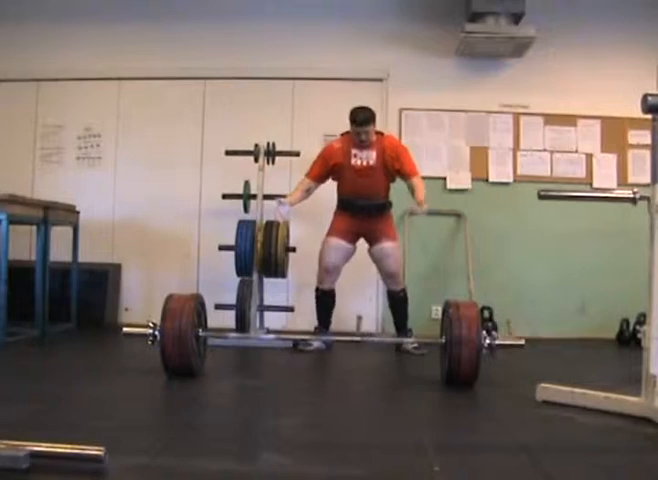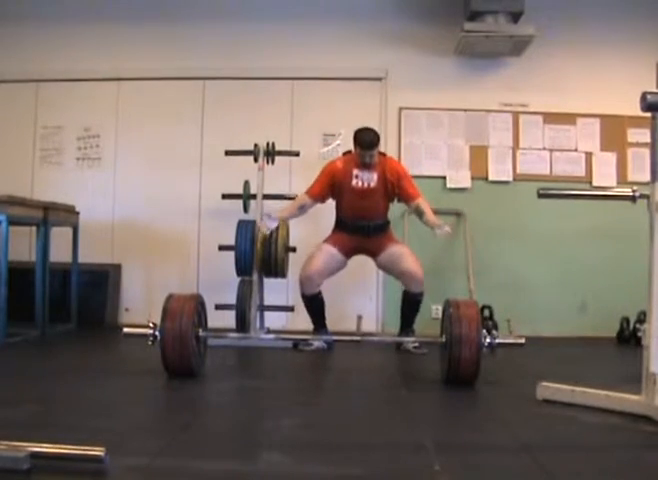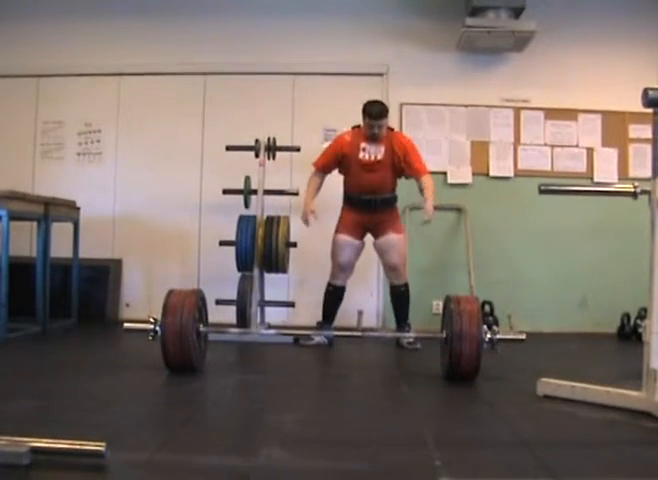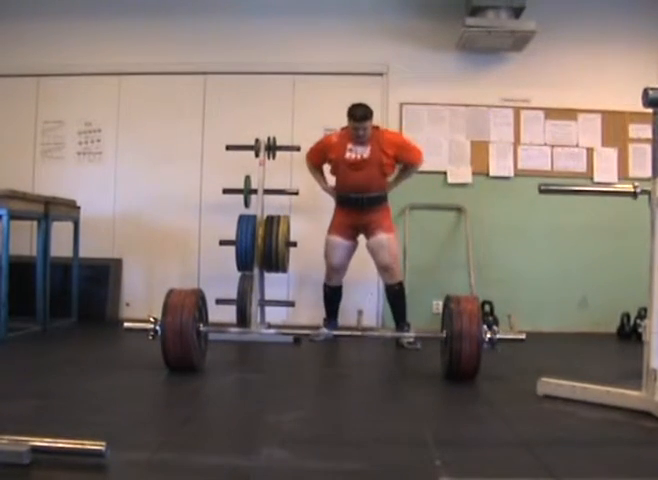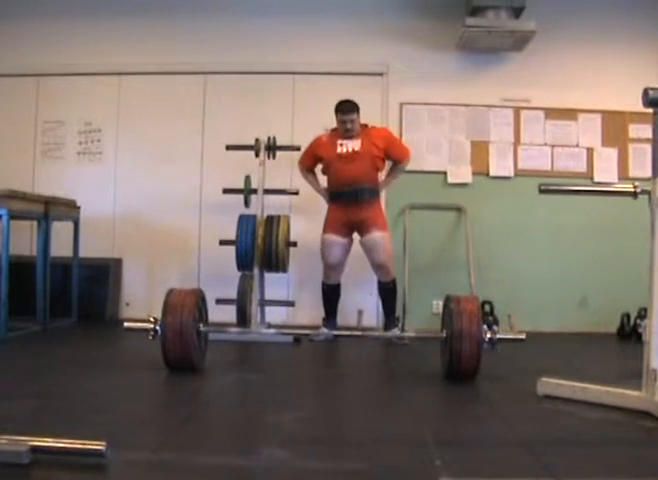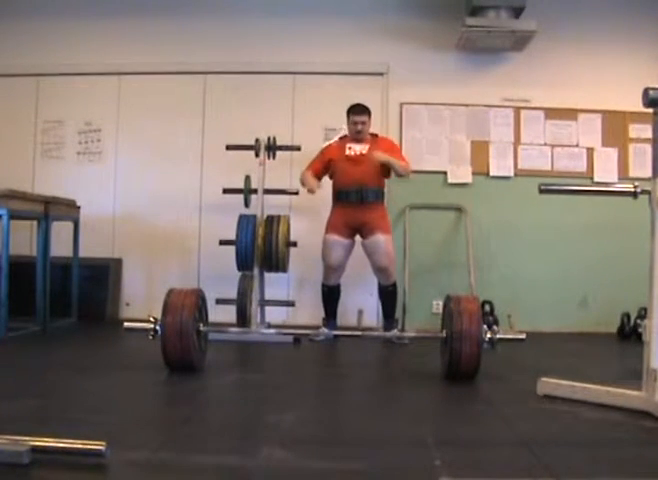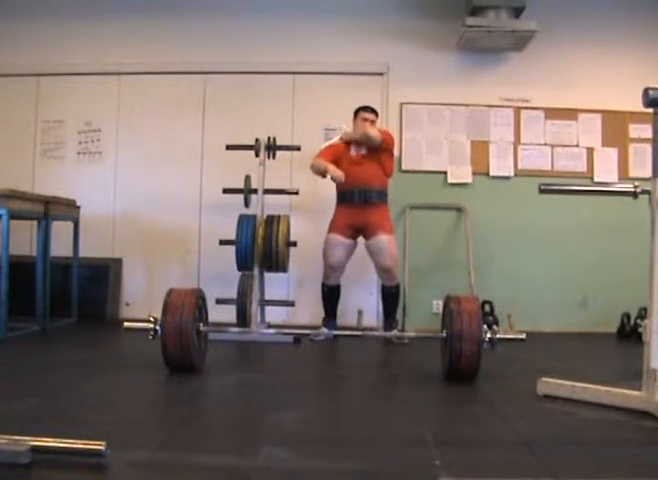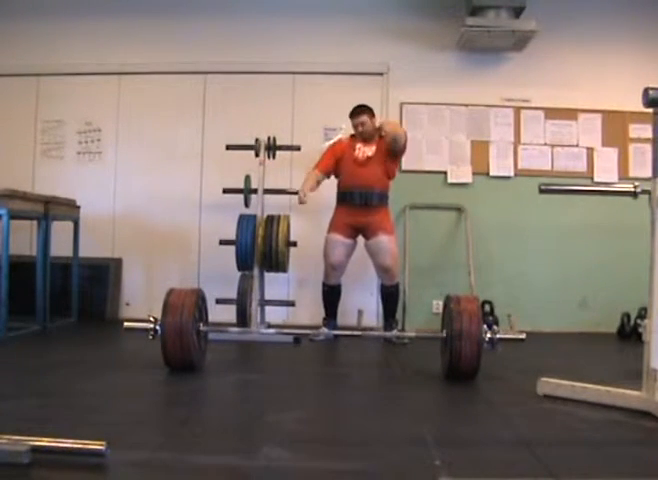
dt=0.5s
person 1, frame 1
left shoulder: (392, 146)
right shoulder: (335, 149)
left elbow: (413, 178)
right elbow: (311, 181)
left wrist: (420, 199)
right wrist: (289, 202)
left hip: (380, 218)
right hip: (346, 216)
left knee: (394, 276)
right knee: (327, 273)
left ankle: (404, 336)
right ankle: (322, 334)
person 1, frame 2
left shoulder: (393, 168)
right shoulder: (337, 168)
left elbow: (416, 201)
right elbow: (308, 199)
left wrist: (434, 223)
right wrist: (279, 218)
left hip: (380, 236)
right hip: (344, 234)
left knee: (415, 277)
right knee: (308, 277)
left ankle: (406, 335)
right ankle: (321, 334)
person 1, frame 3
left shoulder: (401, 143)
right shoulder: (345, 141)
left elbow: (422, 175)
right elbow: (320, 171)
left wrist: (428, 201)
right wrist: (308, 201)
left hip: (387, 213)
right hip: (353, 212)
left knee: (397, 270)
right knee: (340, 270)
left ankle: (404, 330)
right ankle: (324, 330)
person 1, frame 4
left shoulder: (390, 140)
right shoulder: (332, 142)
left elbow: (416, 160)
right elbow: (312, 161)
left wrist: (390, 185)
right wrist: (327, 188)
left hip: (377, 212)
right hip: (344, 213)
left knee: (390, 270)
right knee: (333, 269)
left ankle: (403, 329)
right ankle: (330, 324)
person 1, frame 5
left shoulder: (380, 136)
right shoulder: (323, 142)
left elbow: (403, 158)
right elbow: (304, 166)
left wrist: (382, 185)
right wrist: (321, 191)
left hip: (370, 209)
right hip: (337, 211)
left knee: (384, 267)
right knee: (331, 268)
left ankle: (391, 324)
right ankle: (329, 324)
person 1, frame 6
left shoulder: (384, 145)
right shoulder: (332, 148)
left elbow: (405, 170)
right elbow: (307, 172)
left wrist: (388, 160)
right wrist: (309, 180)
left hip: (374, 213)
right hip: (341, 213)
left knee: (386, 270)
right knee: (331, 269)
left ankle: (391, 326)
right ankle: (329, 324)
person 1, frame 7
left shoulder: (384, 141)
right shoulder: (337, 147)
left elbow: (370, 135)
right elbow: (315, 164)
left wrist: (350, 136)
right wrist: (328, 167)
left hip: (377, 214)
right hip: (345, 214)
left knee: (389, 270)
right knee: (331, 268)
left ankle: (391, 326)
right ankle: (329, 324)
person 1, frame 8
left shoulder: (388, 147)
right shoulder: (341, 146)
left elbow: (400, 136)
right elbow: (319, 172)
left wrist: (383, 127)
right wrist: (305, 190)
left hip: (377, 215)
right hip: (344, 214)
left knee: (389, 270)
right knee: (332, 269)
left ankle: (390, 326)
right ankle: (329, 324)
